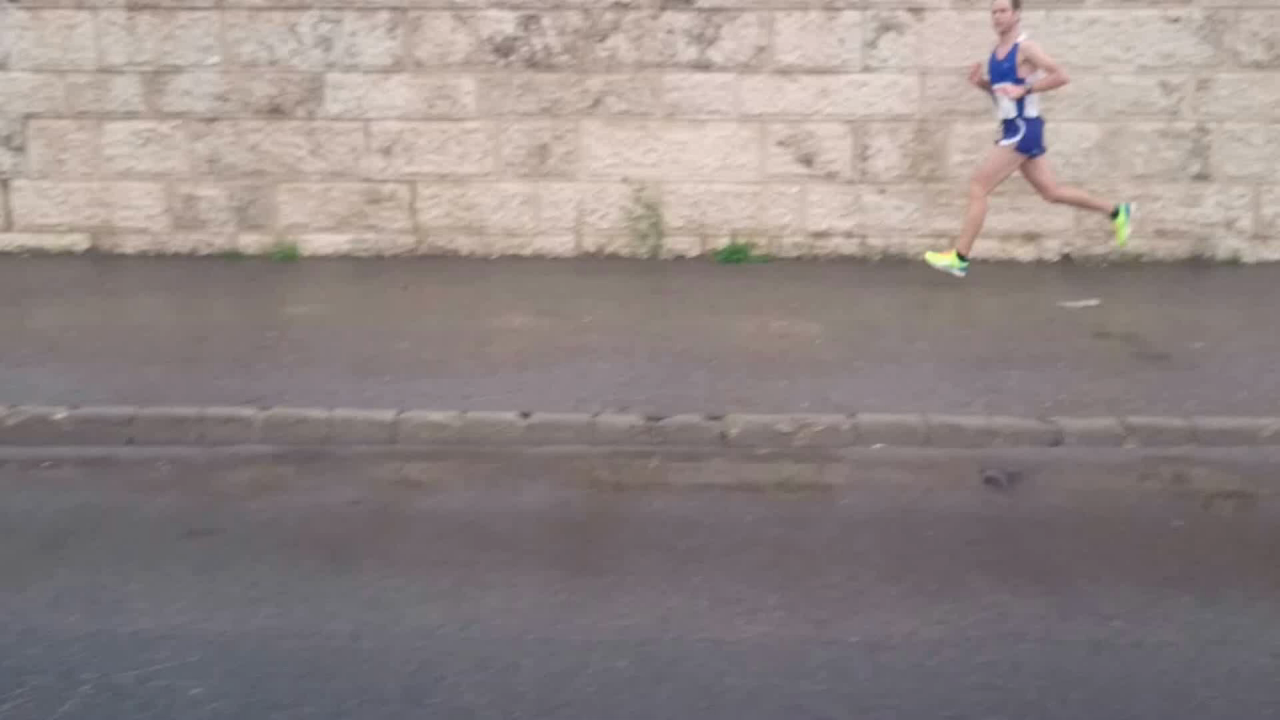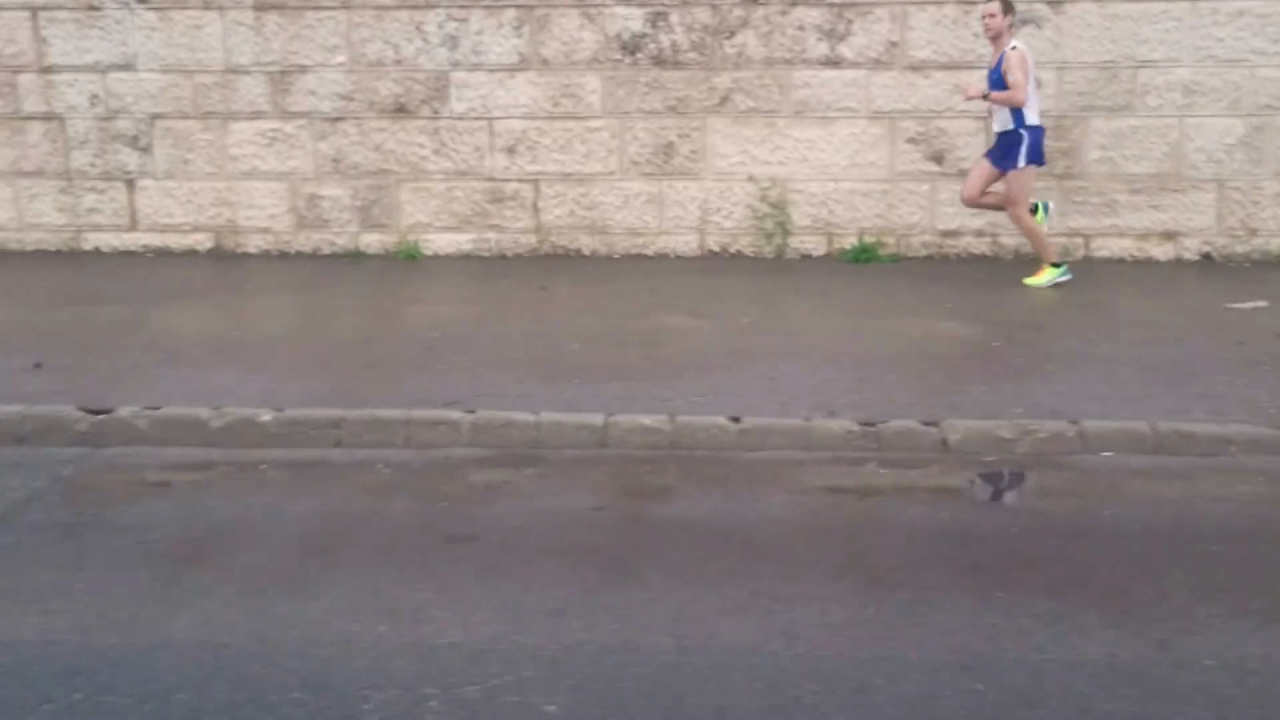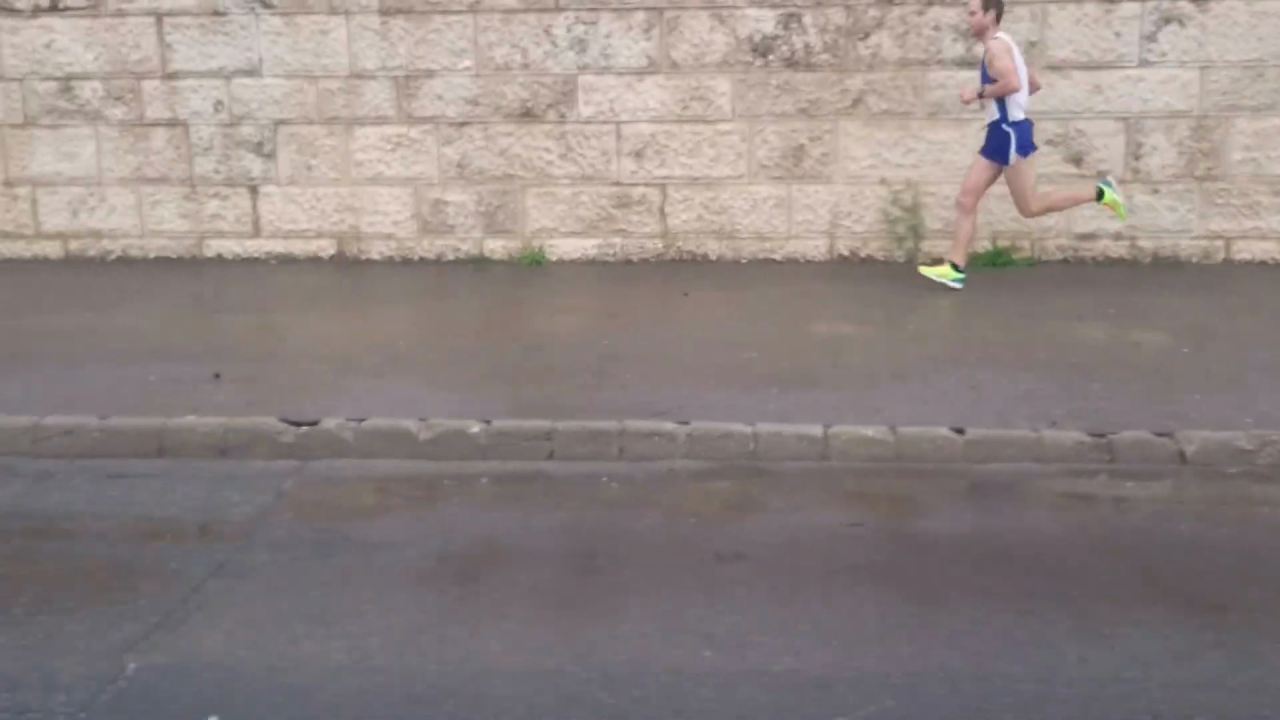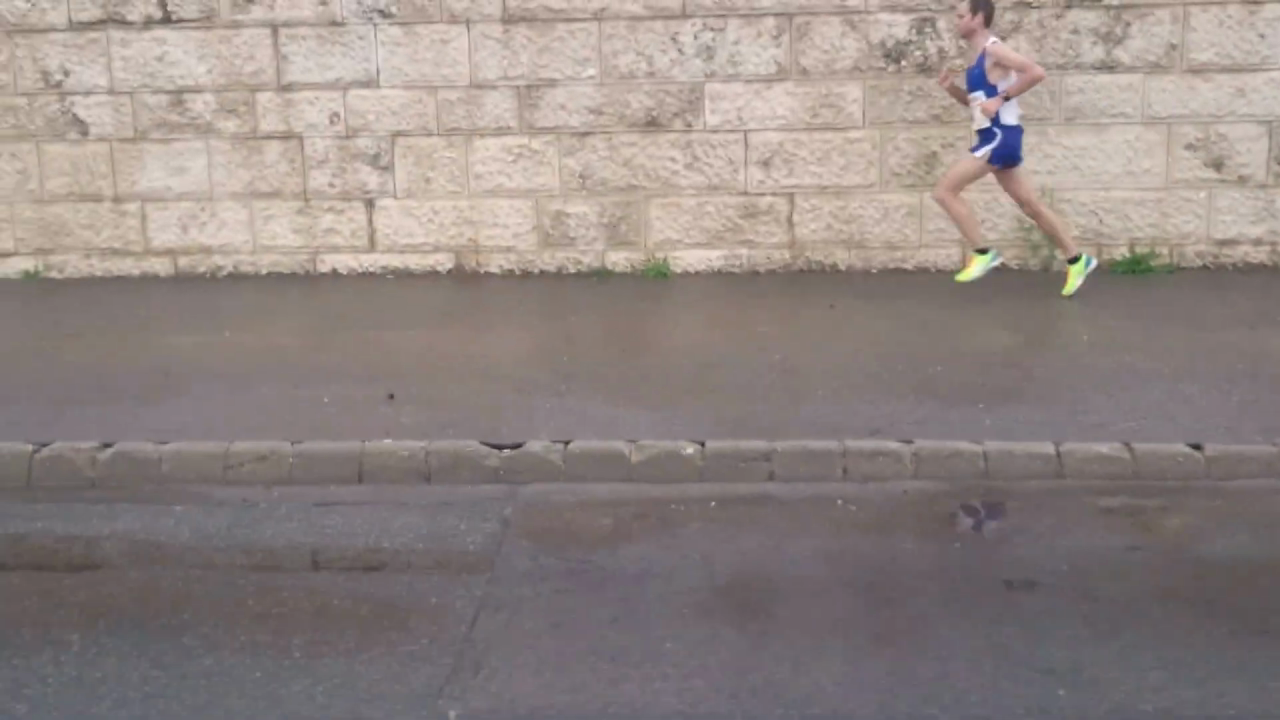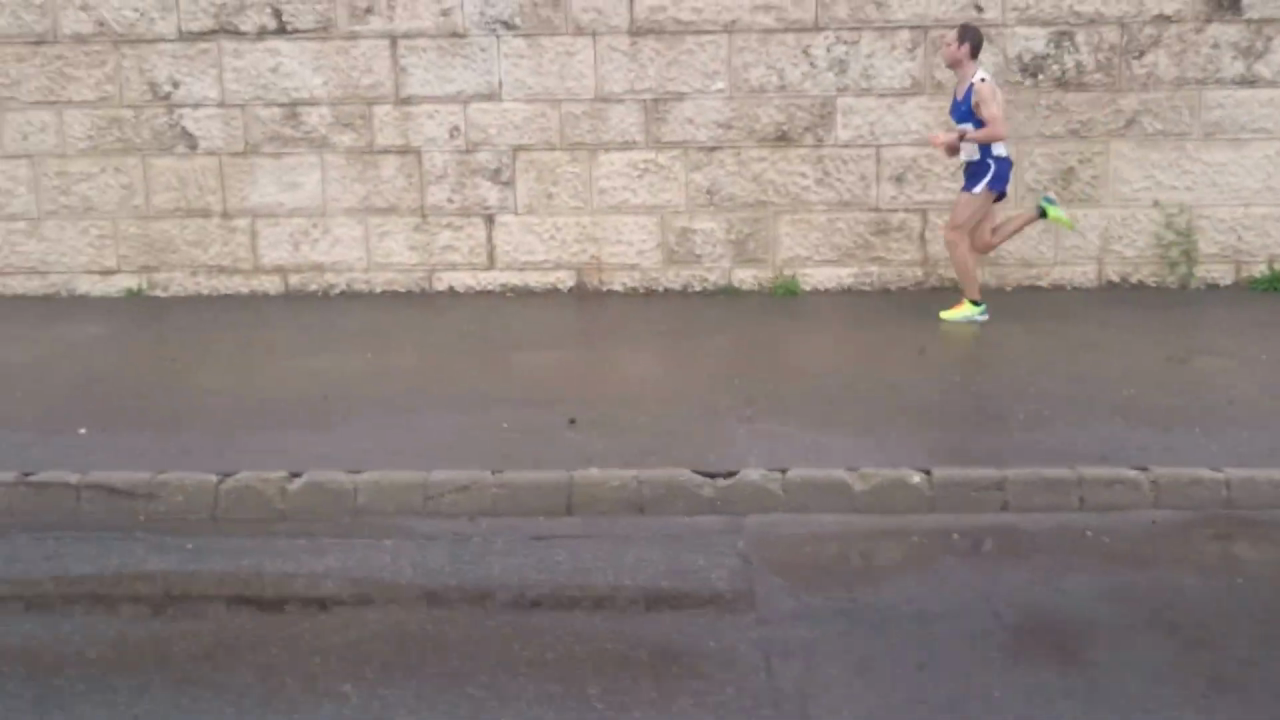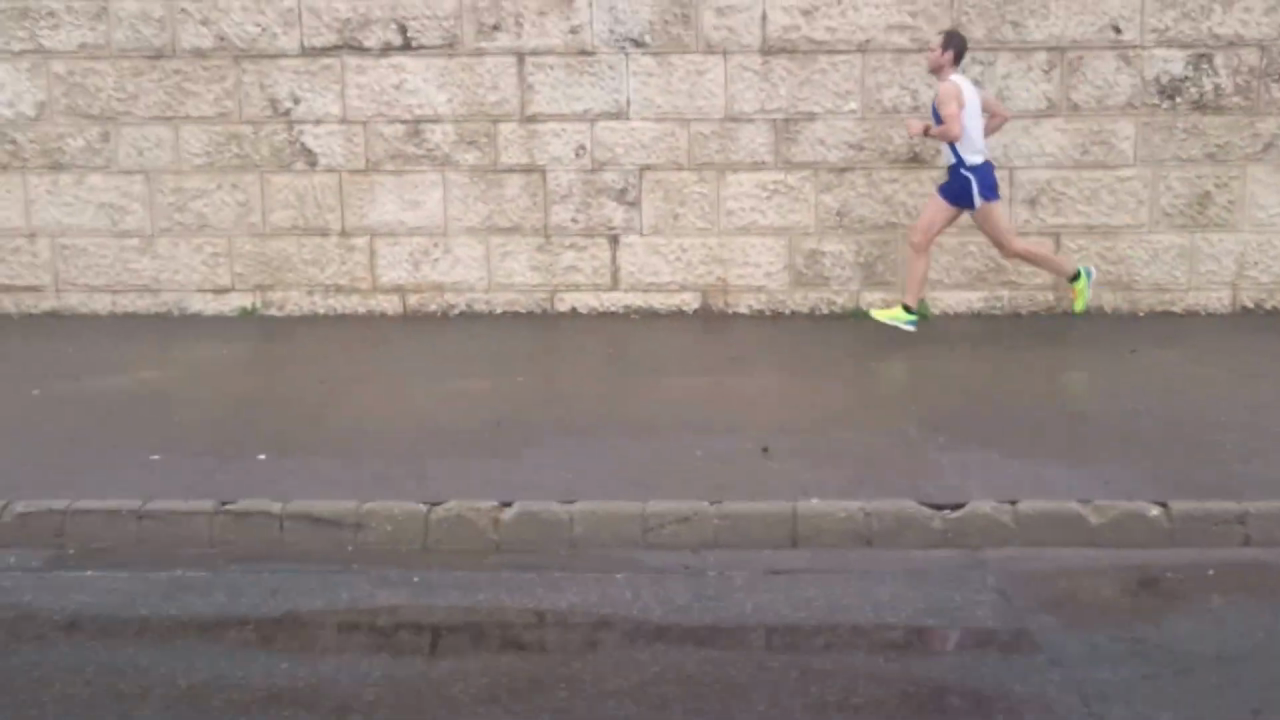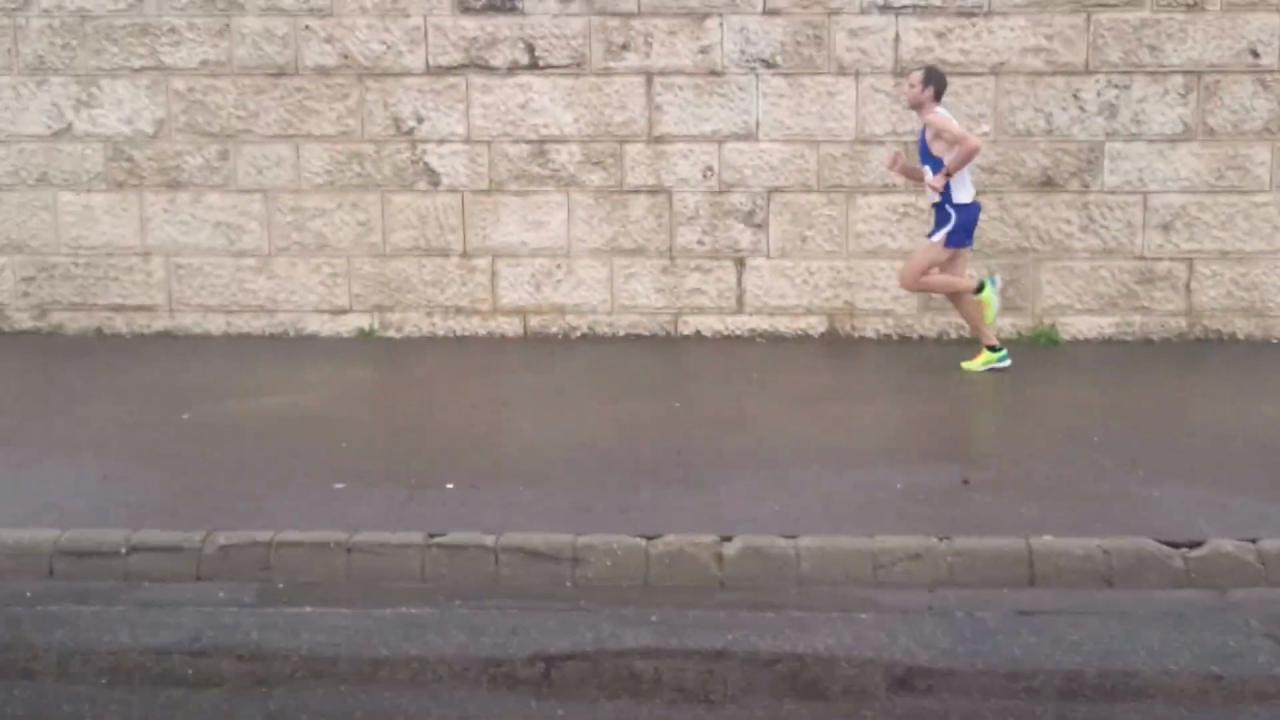
dt=0.2s
person 1, frame 1
left shoulder: (1026, 47)
right shoulder: (997, 49)
left elbow: (1062, 76)
left wrist: (1024, 90)
right wrist: (979, 81)
left hip: (1024, 129)
right hip: (1014, 130)
left knee: (977, 186)
right knee: (1050, 192)
left ankle: (958, 257)
right ankle: (1117, 213)
person 1, frame 2
left shoulder: (1014, 54)
right shoulder: (1001, 54)
left elbow: (1021, 97)
left wrist: (983, 95)
left hip: (1024, 139)
right hip: (1007, 140)
left knee: (1015, 211)
right knee: (969, 196)
left ankle: (1055, 265)
right ankle: (1032, 210)
person 1, frame 3
left shoulder: (995, 46)
right shoulder: (1003, 48)
left elbow: (1010, 83)
right elbow: (1029, 86)
left wrist: (978, 94)
left hip: (1010, 134)
right hip: (1003, 134)
left knee: (1030, 208)
right knee: (965, 200)
left ankle: (1100, 193)
right ankle: (955, 268)
person 1, frame 4
left shoulder: (994, 49)
right shoulder: (977, 54)
left elbow: (1037, 72)
right elbow: (972, 100)
left wrist: (1001, 99)
right wrist: (951, 88)
left hip: (1000, 138)
right hip: (993, 140)
left knee: (943, 191)
right knee: (1031, 207)
left ankle: (982, 252)
right ankle: (1076, 260)
person 1, frame 5
left shoulder: (982, 86)
right shoulder: (961, 86)
left elbow: (1000, 131)
left wrist: (956, 137)
right wrist: (955, 145)
left hip: (989, 171)
right hip: (978, 171)
left knee: (954, 237)
right knee: (981, 244)
left ankle: (974, 304)
right ankle: (1042, 210)
person 1, frame 6
left shoulder: (947, 86)
right shoulder: (964, 86)
left elbow: (952, 131)
right elbow: (1003, 114)
left wrist: (924, 129)
left hip: (972, 177)
right hip: (961, 176)
left knee: (1007, 245)
right knee: (917, 238)
left ankle: (1076, 276)
right ankle: (906, 312)
person 1, frame 7
left shoulder: (937, 119)
right shoulder: (931, 124)
left elbow: (973, 144)
left wrist: (944, 175)
right wrist: (903, 166)
left hip: (956, 215)
right hip: (952, 213)
left knee: (910, 280)
right knee: (955, 290)
left ankle: (980, 287)
right ankle: (993, 349)
